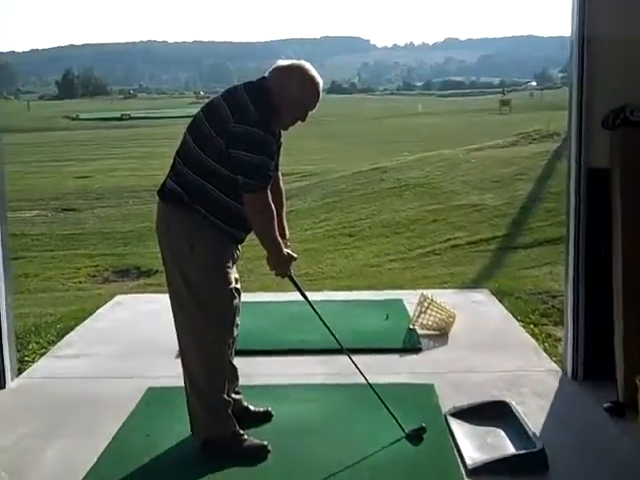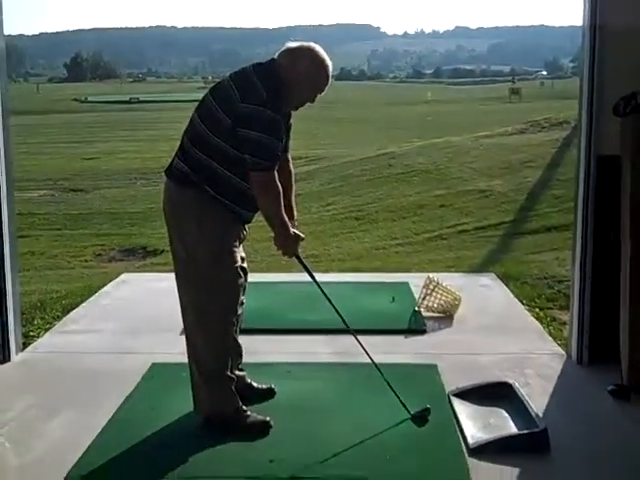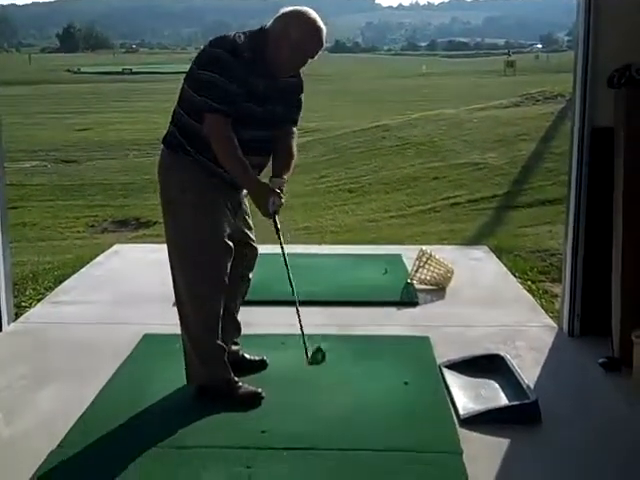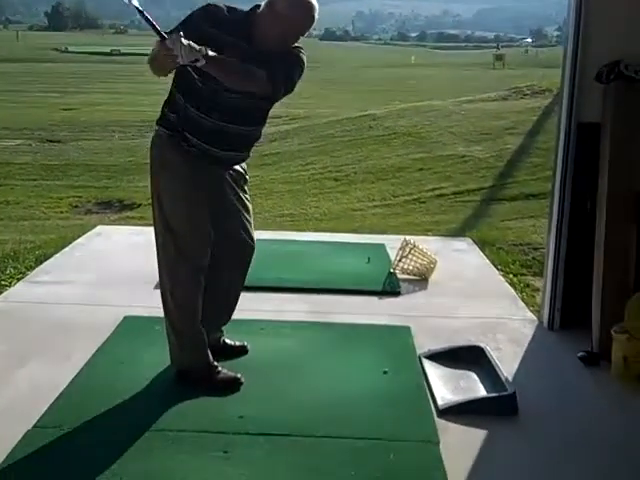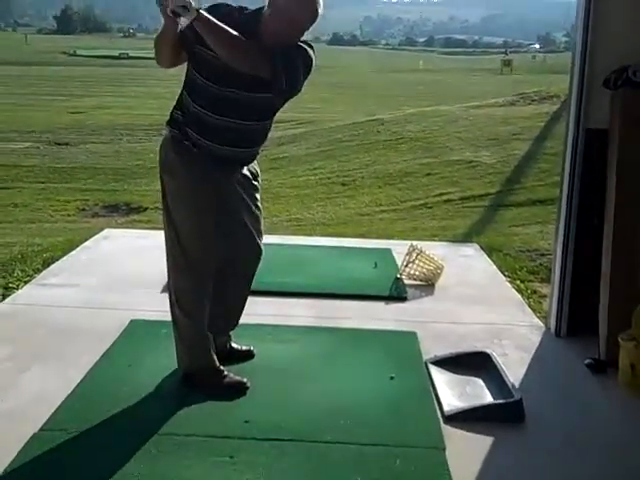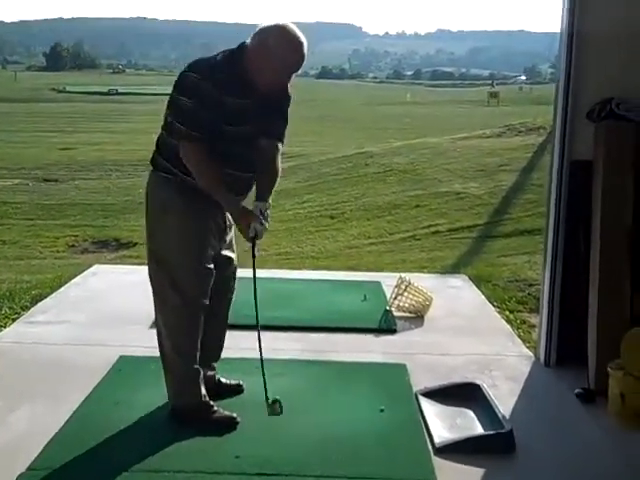
dt=0.5s
person 1, frame 1
left shoulder: (260, 111)
right shoulder: (248, 121)
left elbow: (271, 180)
right elbow: (256, 200)
left wrist: (283, 237)
right wrist: (276, 250)
left hip: (209, 224)
right hip: (192, 227)
left knee: (222, 317)
right knee: (206, 326)
left ankle: (227, 402)
right ankle: (215, 430)
person 1, frame 2
left shoulder: (272, 98)
right shoulder: (255, 100)
left elbow: (280, 162)
right elbow: (263, 180)
left wrist: (291, 219)
right wrist: (283, 231)
left hip: (219, 205)
right hip: (198, 205)
left knee: (229, 293)
right knee: (211, 303)
left ankle: (231, 378)
right ankle: (218, 406)
person 1, frame 3
left shoulder: (288, 80)
right shoulder: (227, 56)
left elbow: (285, 133)
right elbow: (216, 128)
left wrist: (278, 181)
right wrist: (255, 187)
left hip: (227, 178)
right hip: (190, 173)
left knee: (241, 260)
right knee: (204, 273)
left ankle: (225, 349)
right ankle: (210, 375)
person 1, frame 4
left shoulder: (290, 61)
left elbow: (250, 80)
right elbow: (157, 65)
left wrist: (202, 57)
right wrist: (170, 51)
left hip: (228, 163)
right hip: (179, 154)
left knee: (237, 246)
right knee: (186, 255)
left ankle: (209, 334)
right ankle: (191, 359)
person 1, frame 5
left shoulder: (299, 57)
left elbow: (246, 59)
right elbow: (166, 60)
left hip: (239, 165)
right hip: (189, 157)
left knee: (244, 252)
right knee: (194, 259)
left ankle: (218, 339)
right ankle: (198, 363)
person 1, frame 6
left shoulder: (275, 94)
right shoulder: (204, 78)
left elbow: (269, 148)
right elbow: (192, 152)
left wrist: (262, 201)
right wrist: (236, 208)
left hip: (215, 198)
right hip: (177, 194)
left knee: (218, 286)
right knee: (183, 296)
left ankle: (203, 373)
right ankle: (188, 399)
